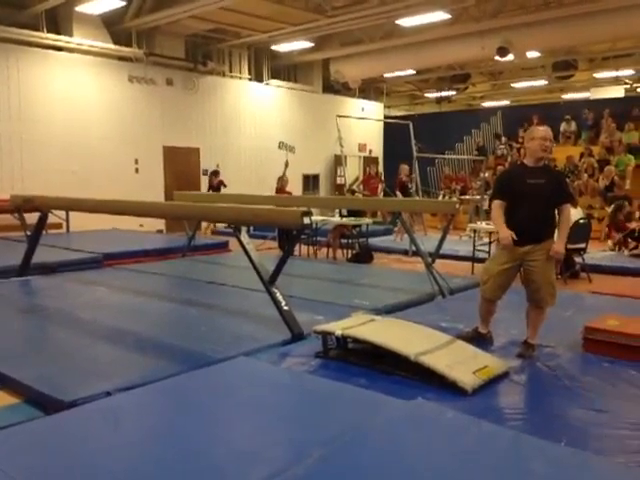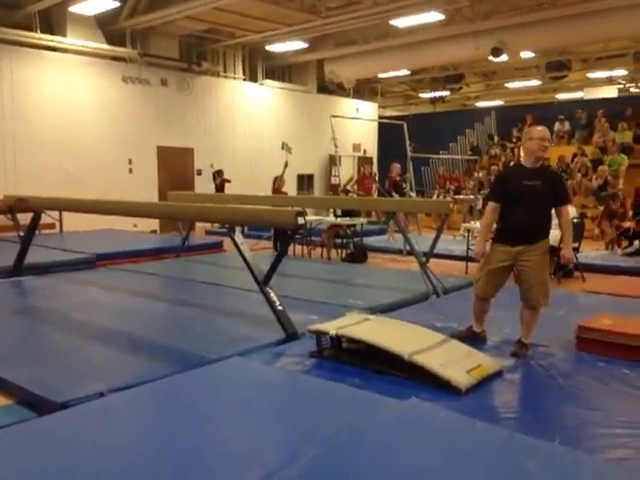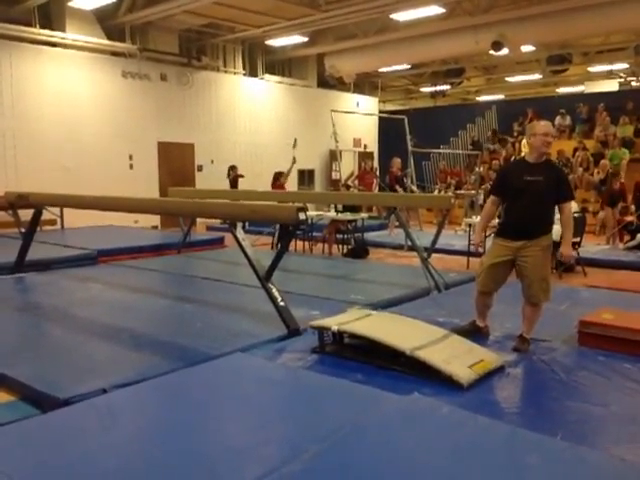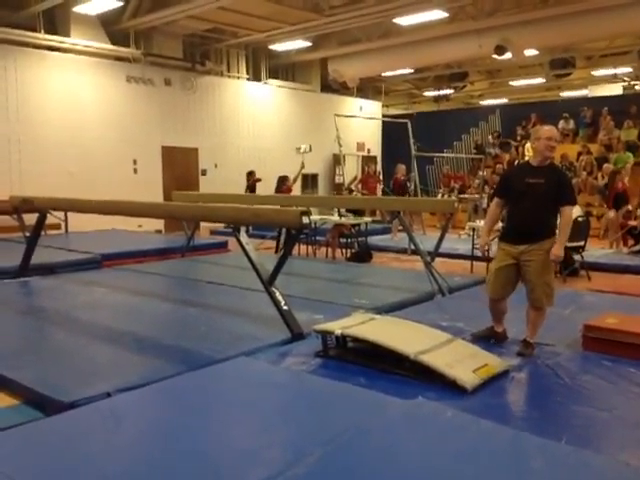
dt=0.3s
person 1, frame 1
left shoulder: (556, 178)
right shoulder: (510, 175)
left elbow: (564, 211)
right elbow: (497, 206)
left wrist: (560, 241)
right wrist: (502, 229)
left hip: (542, 247)
right hip: (511, 244)
left knee: (540, 297)
right knee: (489, 290)
left ankle: (530, 341)
right ankle: (483, 330)
person 1, frame 2
left shoulder: (553, 178)
right shoulder: (506, 175)
left elbow: (563, 212)
right elbow: (492, 209)
left wrist: (567, 246)
right wrist: (482, 240)
left hip: (535, 247)
right hip: (503, 245)
left knee: (533, 297)
right knee: (483, 288)
left ankle: (523, 340)
right ankle: (477, 329)
person 1, frame 3
left shoulder: (556, 174)
right shoulder: (510, 170)
left elbow: (566, 209)
right elbow: (493, 202)
left wrist: (567, 243)
right wrist: (479, 231)
left hip: (537, 242)
right hip: (505, 239)
left knee: (534, 293)
right knee: (485, 284)
left ankle: (525, 336)
right ankle: (480, 323)
person 1, frame 4
left shoulder: (559, 177)
right shoulder: (513, 173)
left elbow: (566, 213)
right elbow: (497, 205)
left wrist: (559, 244)
right wrist: (485, 233)
left hip: (540, 246)
right hip: (508, 243)
left knee: (538, 297)
right knee: (495, 291)
left ankle: (529, 340)
right ankle: (498, 329)
